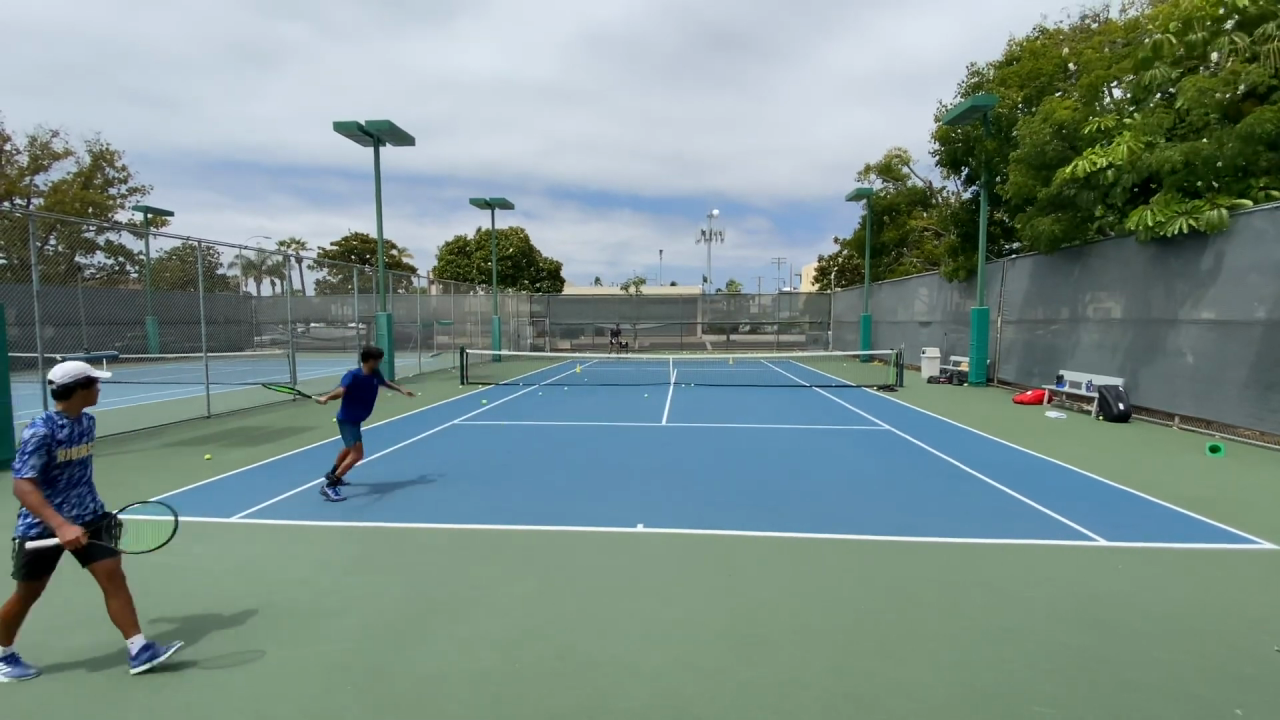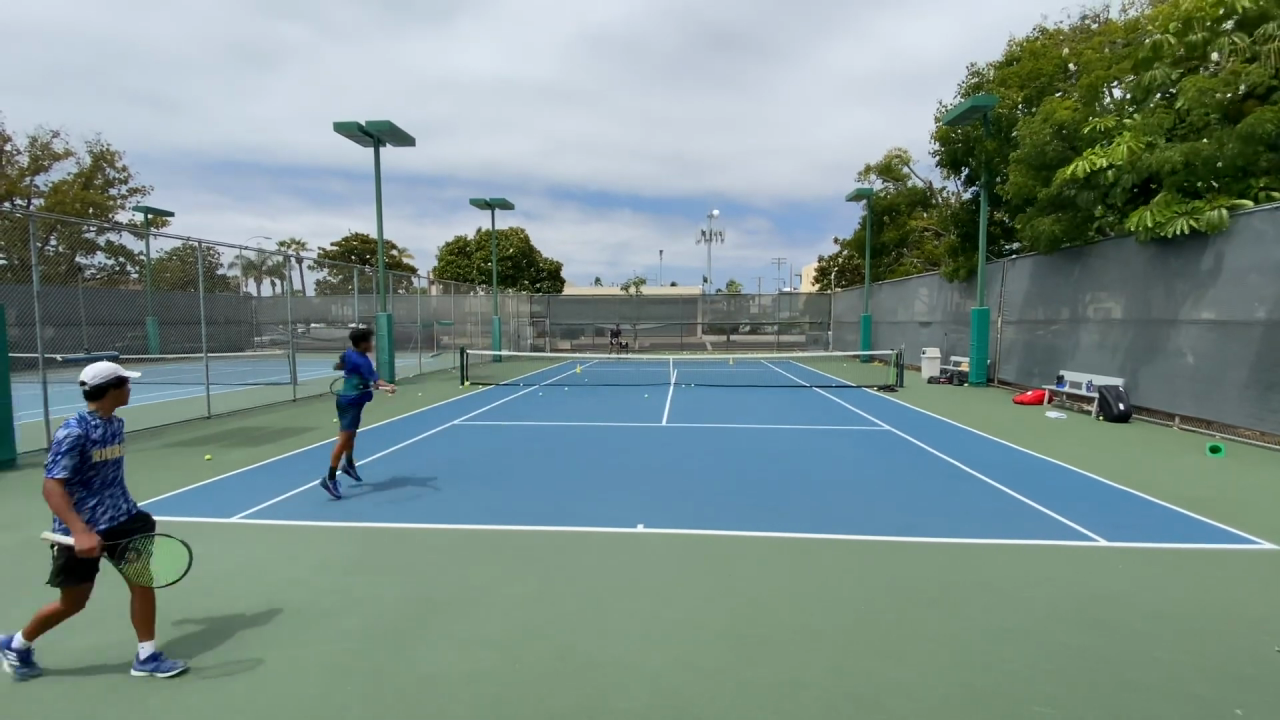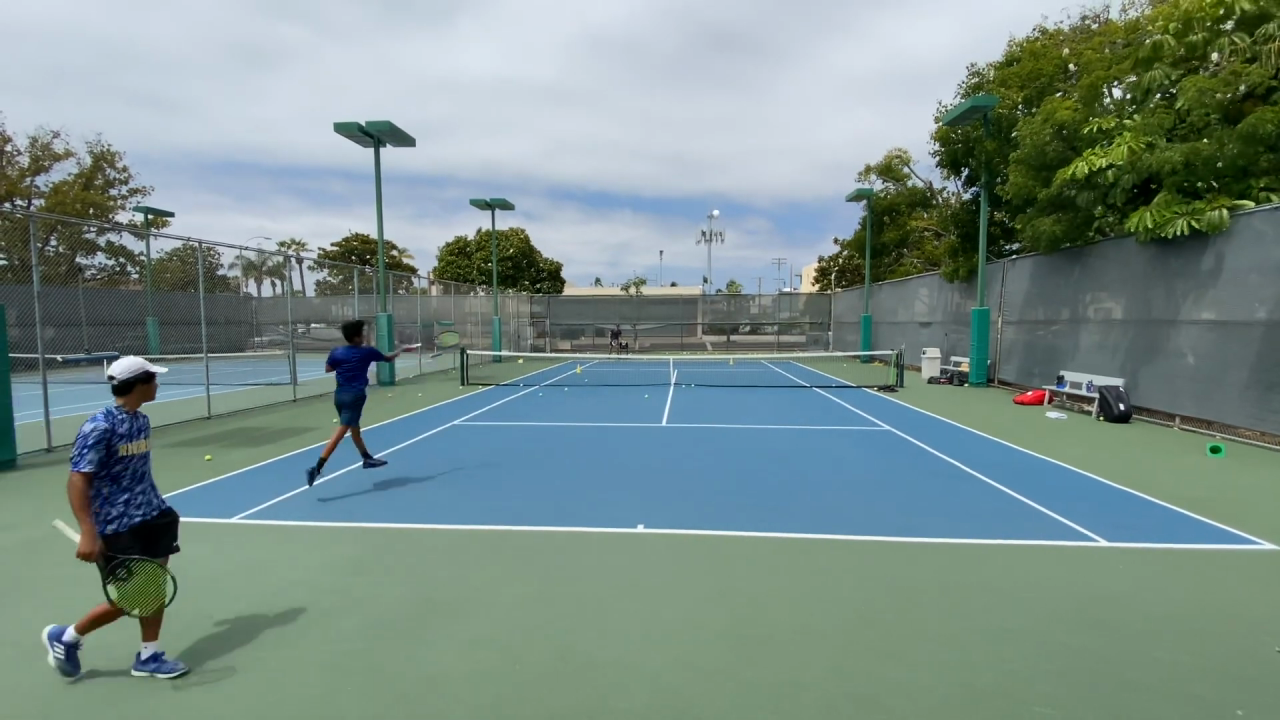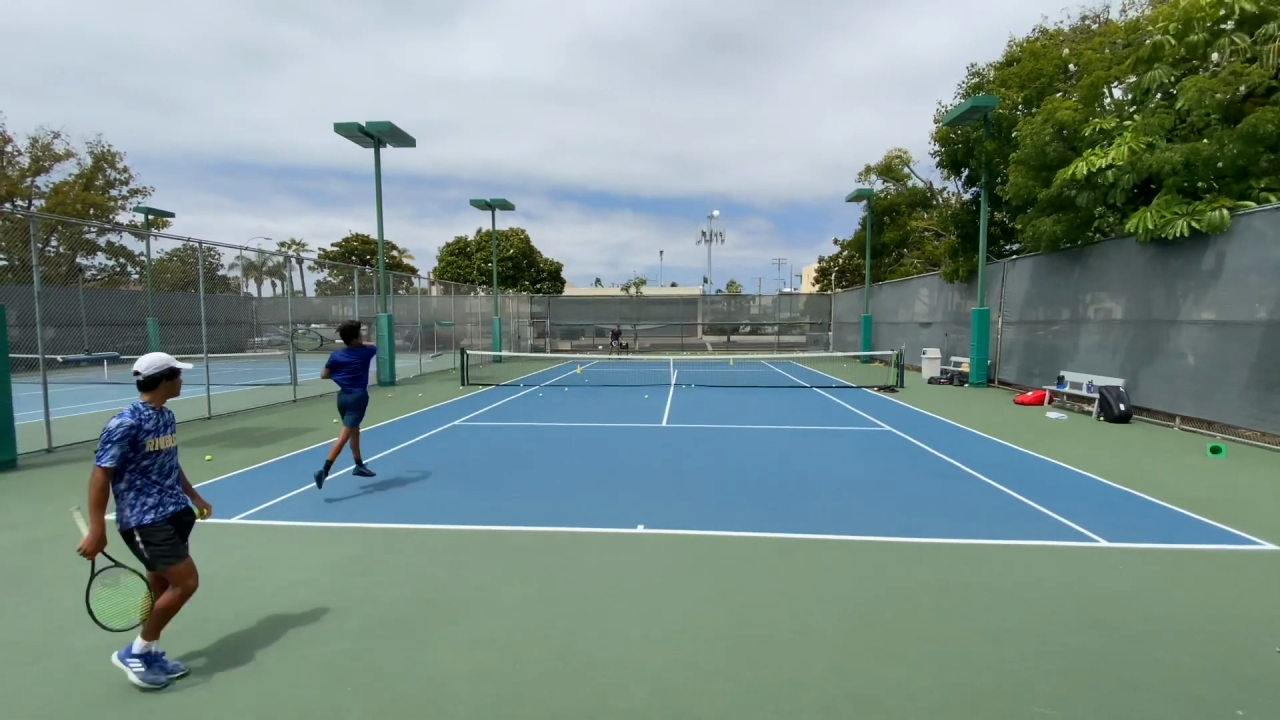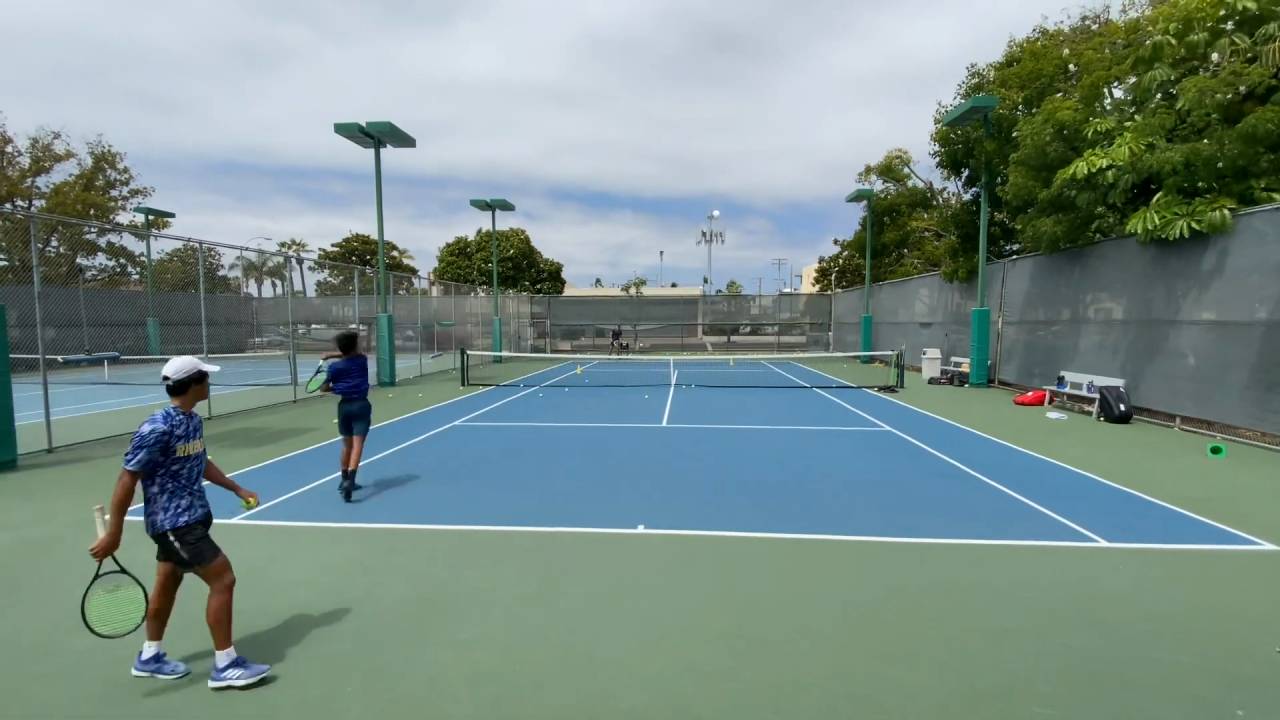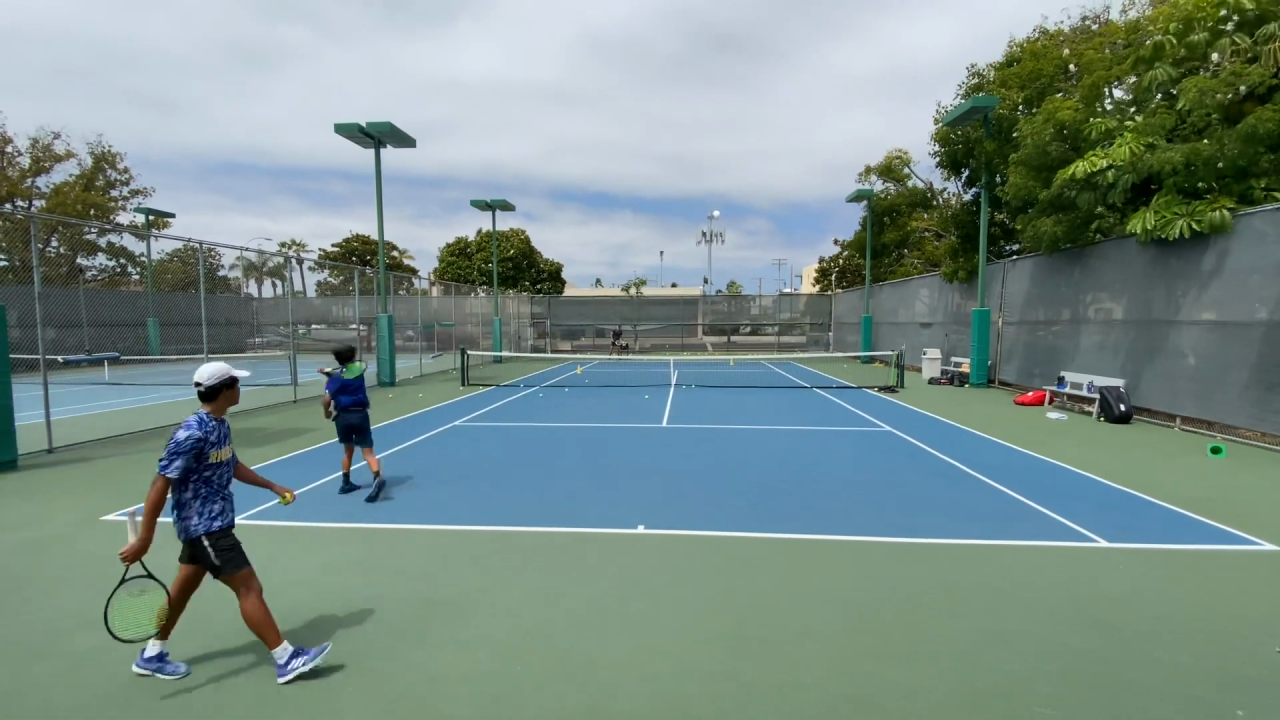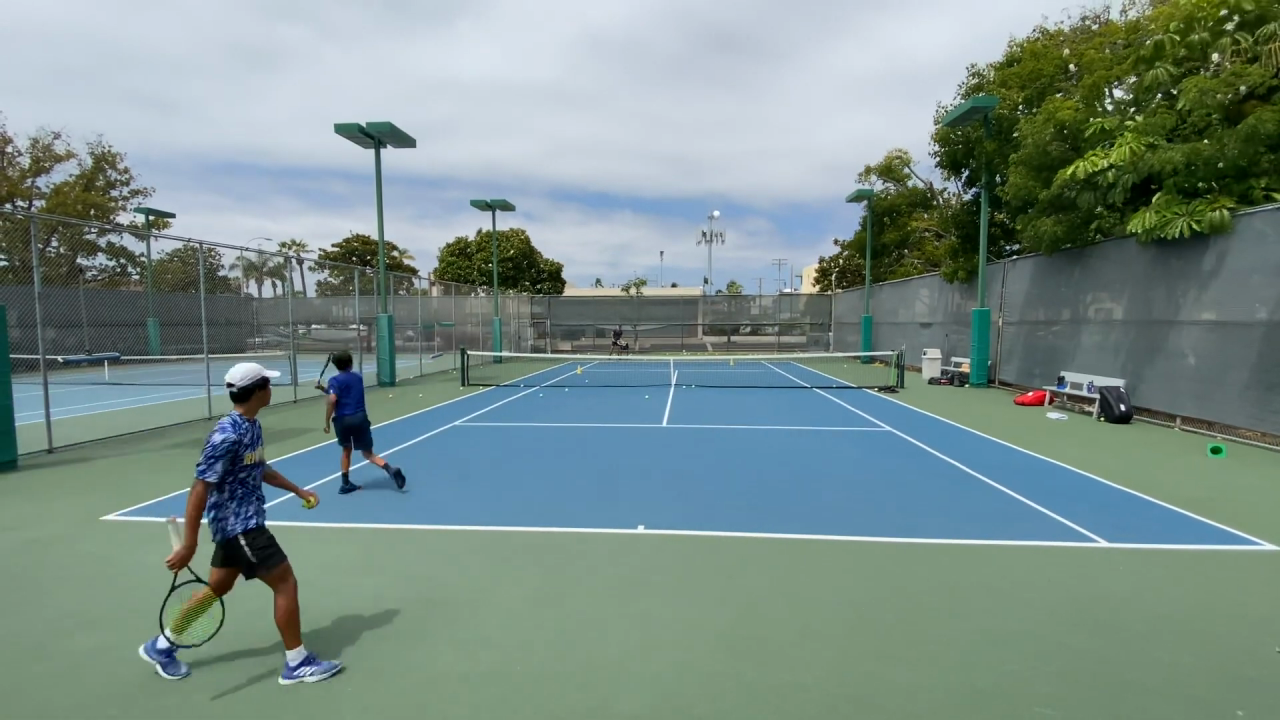
dt=0.1s
person 1, frame 1
left shoulder: (87, 421)
right shoulder: (39, 430)
right wrist: (61, 526)
left hip: (88, 517)
right hip: (44, 527)
left knee: (115, 578)
right knee: (28, 594)
left ankle: (140, 650)
person 1, frame 2
left shoulder: (116, 424)
right shoulder: (73, 433)
right elbow: (53, 487)
right wrist: (81, 532)
left hip: (123, 519)
right hip: (86, 527)
left knee: (142, 582)
right knee: (73, 601)
left ankle: (147, 656)
person 1, frame 3
left shoulder: (141, 421)
right shoulder: (99, 427)
right elbow: (77, 481)
left wrist: (152, 505)
right wrist: (88, 534)
left hip: (151, 516)
right hip: (113, 526)
left ankle: (149, 656)
right ankle: (65, 637)
person 1, frame 4
left shoulder: (166, 416)
right shoulder: (126, 423)
right elbow: (100, 475)
left wrist: (194, 496)
right wrist: (96, 530)
left hip: (172, 513)
right hip: (143, 520)
left knee: (161, 585)
right knee: (186, 583)
left ankle: (150, 654)
right ankle: (138, 650)
person 1, frame 5
left shoulder: (194, 420)
right shoulder: (157, 428)
right elbow: (127, 480)
left wrist: (237, 489)
right wrist: (114, 533)
left hip: (192, 515)
right hip: (173, 522)
left knee: (166, 586)
right knee: (223, 579)
left ankle: (150, 656)
right ankle: (225, 664)
person 1, frame 6
left shoulder: (221, 425)
right shoulder: (191, 434)
left elbow: (233, 466)
right elbow: (161, 485)
left wrist: (276, 487)
right wrist: (144, 539)
left hip: (207, 523)
right hip: (204, 526)
left knee: (183, 587)
right knee: (249, 586)
left ankle: (152, 655)
right ankle: (288, 659)
person 1, frame 7
left shoulder: (252, 426)
right shoulder: (227, 436)
right elbow: (201, 489)
left wrist: (298, 490)
right wrist: (188, 545)
left hip: (245, 521)
right hip: (240, 526)
left knee: (218, 589)
right knee: (286, 584)
left ankle: (161, 646)
right ankle: (297, 664)
person 2, frame 1
left shoulder: (375, 374)
right shoulder: (352, 375)
left elbow: (385, 382)
right elbow: (340, 392)
left wrist: (402, 390)
right wrist: (326, 398)
left hip: (356, 419)
right hip: (348, 420)
left knee: (349, 450)
right knee: (356, 455)
left ankle: (332, 474)
right ankle: (329, 485)
person 2, frame 2
left shoulder: (348, 354)
right shoulder: (363, 361)
left elbow: (338, 365)
right elbow: (375, 381)
right wrist: (388, 387)
left hip: (344, 400)
right hip: (352, 402)
left knee: (350, 435)
right knee: (344, 440)
left ankle: (348, 464)
right ankle: (330, 479)
person 2, frame 3
left shoulder: (336, 352)
right shoulder: (367, 351)
left elbow: (328, 369)
right elbow: (388, 358)
right wrist: (399, 351)
left hip: (341, 395)
right hip: (354, 397)
left knee: (355, 430)
right knee: (339, 434)
left ankle: (367, 458)
right ankle: (317, 468)
person 2, frame 4
left shoulder: (335, 356)
right shoulder: (367, 350)
left elbow: (324, 375)
right elbow: (371, 348)
right wrist: (362, 343)
left hip: (343, 397)
right hip: (358, 397)
left knee: (352, 432)
right knee: (345, 436)
left ankle: (359, 465)
right ankle: (324, 471)
person 2, frame 5
left shoulder: (335, 367)
right shoulder: (362, 359)
left elbow: (325, 388)
right wrist: (333, 355)
left hip: (344, 406)
right hip: (361, 406)
left knee: (347, 444)
right knee: (357, 445)
left ankle: (346, 480)
right ankle: (350, 480)
person 2, frame 6
left shoulder: (335, 378)
right shoulder: (358, 371)
left elbow: (327, 400)
left wrist: (328, 413)
right wrist: (328, 371)
left hip: (343, 418)
right hip: (361, 416)
left knee: (349, 449)
right knee: (368, 453)
left ankle: (345, 483)
right ankle: (377, 478)
person 2, frame 7
left shoulder: (334, 381)
right shoulder: (357, 378)
left elbow: (332, 400)
left wrist: (327, 422)
right wrist: (326, 389)
left hip: (343, 420)
right hip: (360, 418)
left knee: (346, 451)
right knee: (369, 455)
left ankle: (345, 483)
right ankle: (390, 469)
